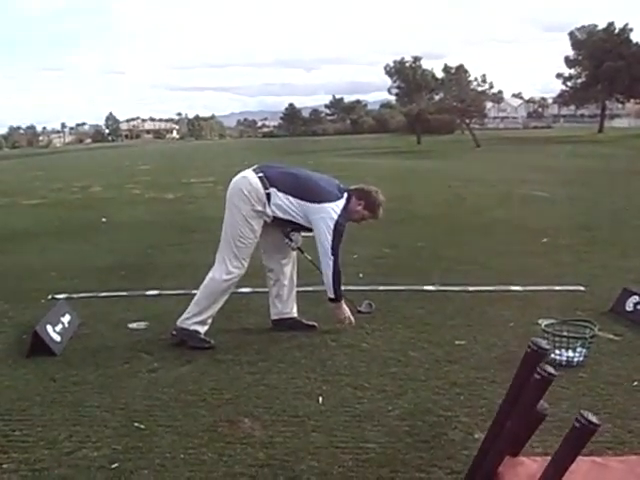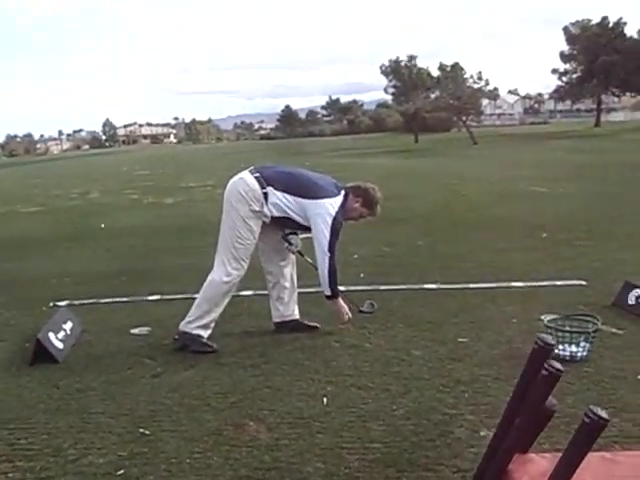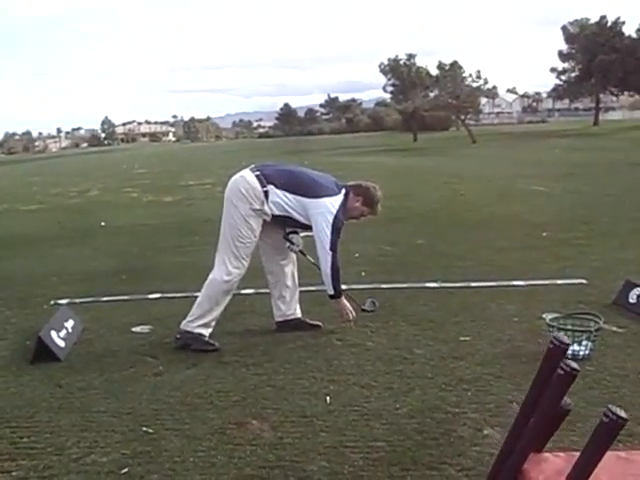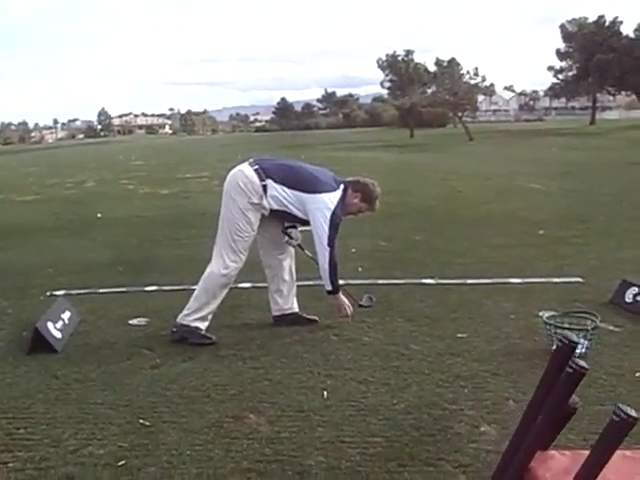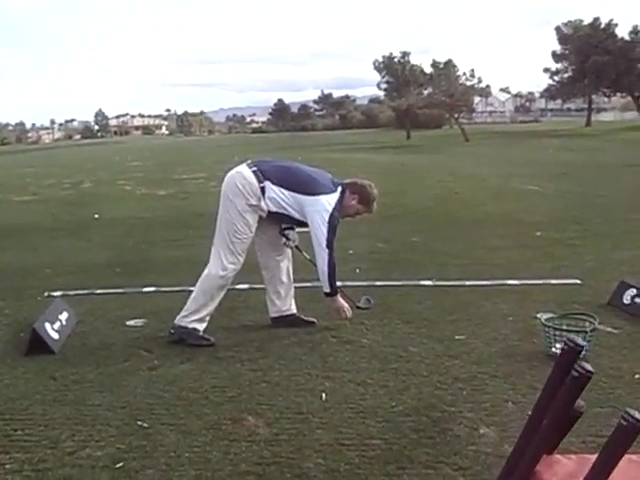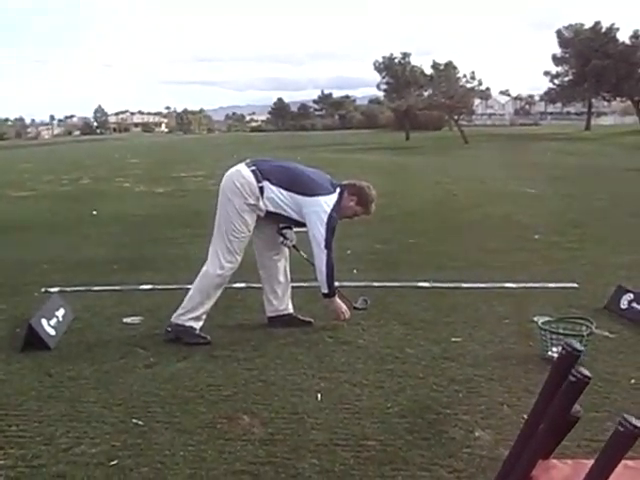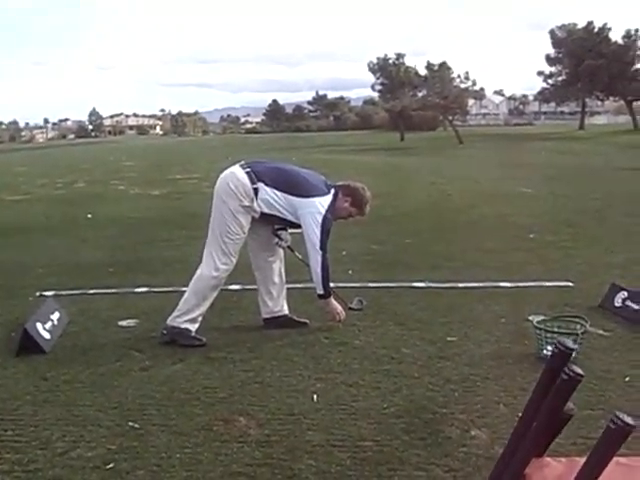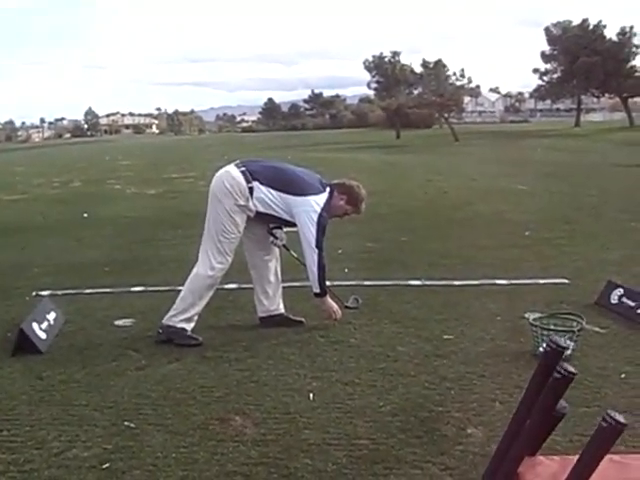
dt=0.2s
person 1, frame 1
left shoulder: (337, 191)
right shoulder: (332, 211)
right elbow: (330, 259)
left wrist: (293, 231)
right wrist: (338, 303)
left hip: (256, 188)
right hip: (250, 192)
left knee: (282, 254)
right knee: (232, 267)
left ankle: (284, 315)
right ankle: (189, 327)
person 1, frame 2
left shoulder: (335, 191)
right shoulder: (330, 209)
right elbow: (326, 256)
left wrist: (290, 233)
right wrist: (335, 299)
left hip: (254, 189)
right hip: (248, 193)
left knee: (280, 257)
right knee: (231, 269)
left ankle: (285, 317)
right ankle: (190, 332)
person 1, frame 3
left shoulder: (335, 190)
right shoulder: (330, 207)
right elbow: (328, 254)
left wrist: (292, 231)
right wrist: (338, 298)
left hip: (255, 187)
right hip: (249, 192)
left knee: (282, 255)
right knee: (231, 268)
left ankle: (287, 316)
right ankle: (192, 331)
person 1, frame 4
left shoulder: (334, 185)
right shoulder: (329, 203)
right elbow: (326, 249)
left wrist: (291, 226)
right wrist: (335, 293)
left hip: (254, 182)
right hip: (247, 186)
left knee: (279, 249)
right knee: (229, 261)
left ankle: (285, 310)
right ankle: (188, 324)
person 1, frame 5
left shoulder: (331, 188)
right shoulder: (327, 204)
right elbow: (324, 252)
left wrist: (288, 228)
right wrist: (333, 296)
left hip: (251, 182)
right hip: (246, 187)
left knee: (277, 250)
right knee: (227, 262)
left ankle: (282, 312)
right ankle: (186, 325)
person 1, frame 6
left shoulder: (330, 188)
right shoulder: (325, 205)
right elbow: (323, 253)
left wrist: (286, 227)
right wrist: (331, 297)
left hip: (249, 180)
right hip: (244, 186)
left knee: (275, 250)
right knee: (225, 261)
left ankle: (279, 311)
right ankle: (183, 323)
person 1, frame 7
left shoulder: (324, 189)
right shoulder: (319, 206)
right elbow: (318, 254)
left wrist: (280, 228)
right wrist: (327, 299)
left hip: (243, 182)
right hip: (238, 188)
left knee: (269, 251)
right knee: (220, 263)
left ankle: (275, 313)
right ankle: (178, 325)
person 1, frame 8
left shoulder: (320, 187)
right shoulder: (315, 205)
right elbow: (314, 252)
left wrist: (276, 227)
right wrist: (323, 297)
left hip: (238, 182)
right hip: (234, 187)
left knee: (265, 250)
right knee: (216, 262)
left ankle: (271, 312)
right ankle: (174, 325)
